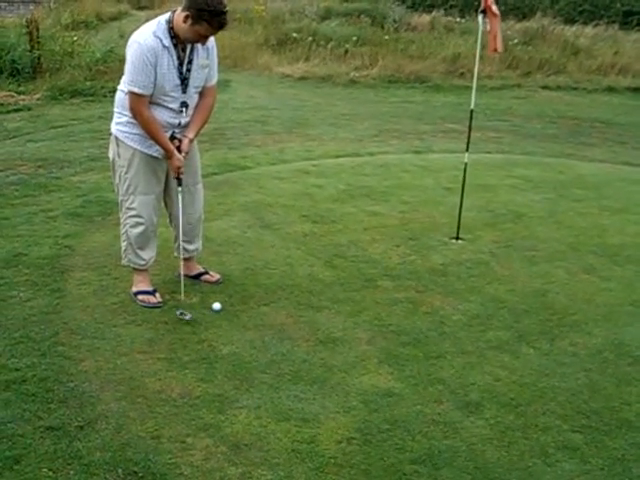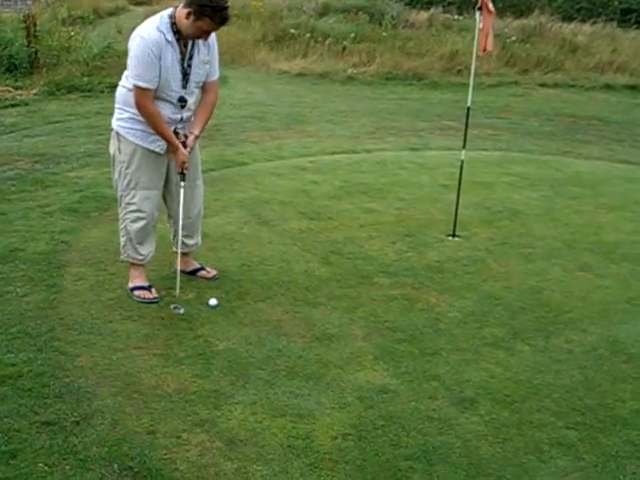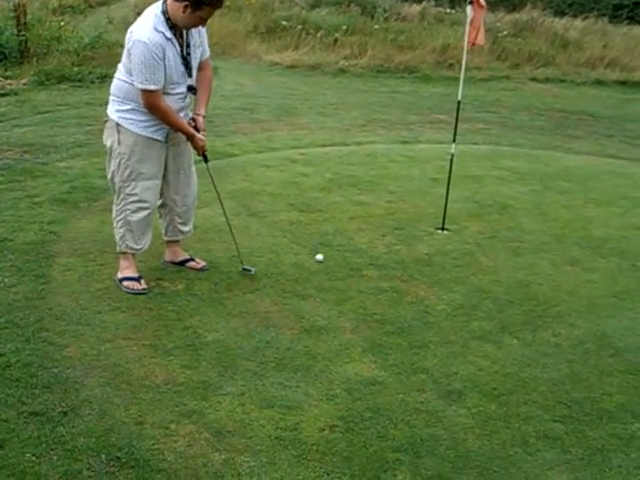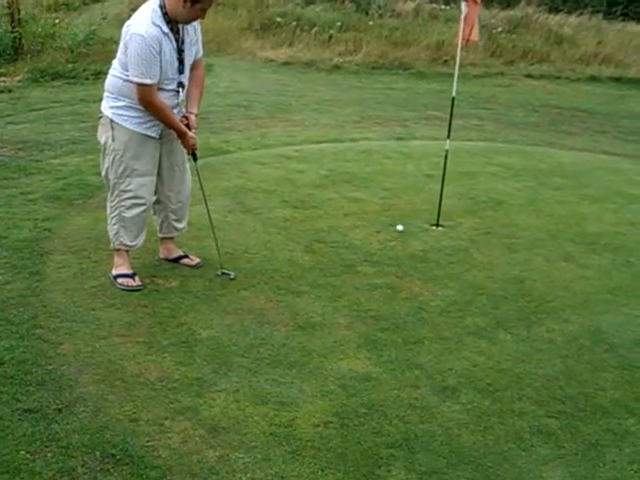
dt=0.4s
person 1, frame 1
left shoulder: (205, 42)
right shoulder: (145, 44)
left elbow: (208, 95)
right elbow: (138, 108)
left wrist: (189, 138)
right wrist: (168, 151)
left hip: (181, 136)
right hip: (139, 137)
left knee: (190, 204)
right knee: (140, 210)
left ankle: (188, 263)
right ankle: (140, 277)
person 1, frame 2
left shoulder: (206, 39)
right shoulder: (149, 38)
left elbow: (210, 91)
right elbow: (143, 102)
left wrist: (194, 134)
right wrist: (173, 146)
left hip: (182, 132)
right hip: (139, 133)
left knee: (190, 199)
right knee: (140, 205)
left ankle: (185, 258)
right ankle: (136, 271)
person 1, frame 3
right shoulder: (147, 38)
left elbow: (204, 67)
right elbow: (152, 102)
left wrist: (199, 114)
right wrist: (190, 134)
left hip: (174, 120)
right hip: (136, 123)
left knee: (181, 189)
right knee: (137, 195)
left ankle: (173, 248)
right ankle: (126, 262)
person 1, frame 4
right shoulder: (144, 32)
left elbow: (196, 65)
right elbow: (146, 97)
left wrist: (191, 112)
right wrist: (182, 132)
left hip: (168, 117)
right hip: (129, 119)
left knee: (176, 186)
right knee: (131, 192)
left ankle: (167, 245)
right ankle: (120, 259)
